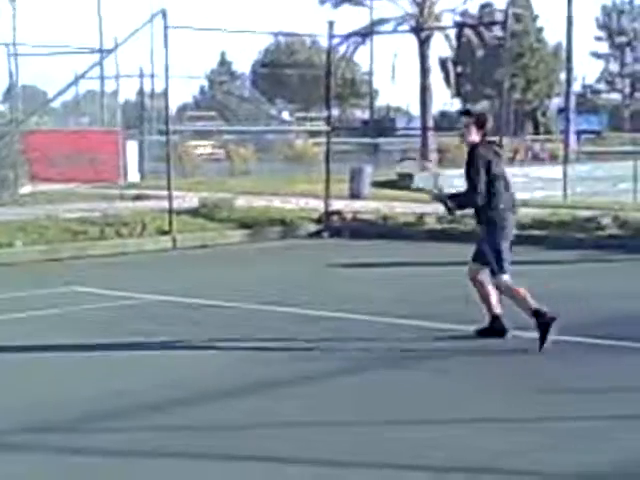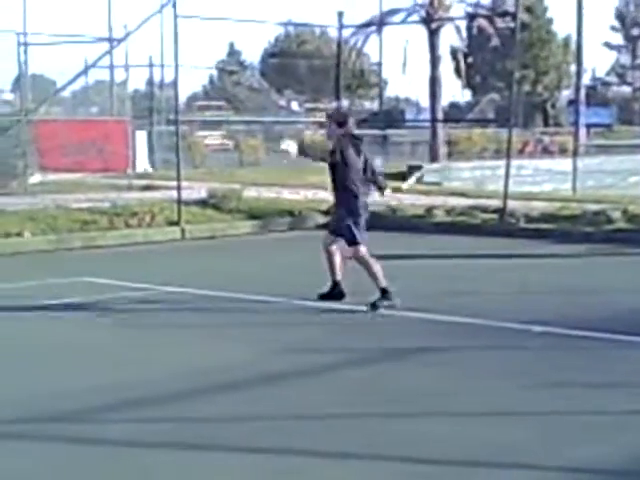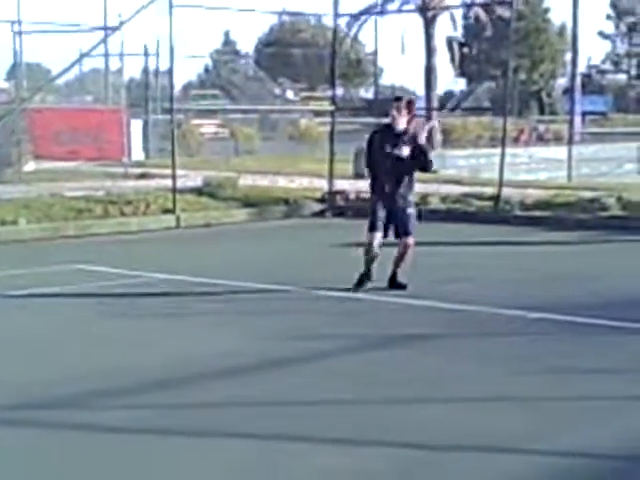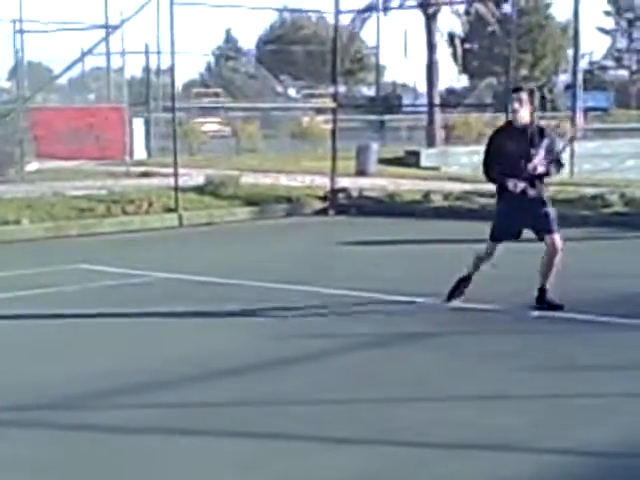
dt=1s
person 1, frame 1
left shoulder: (479, 156)
right shoulder: (484, 154)
left elbow: (476, 196)
left wrist: (447, 199)
right wrist: (454, 200)
left hip: (495, 225)
right hip: (494, 223)
left knee: (502, 282)
right knee: (474, 272)
left ankle: (543, 317)
right ankle: (496, 323)
person 1, frame 2
left shoulder: (342, 145)
right shoulder: (352, 147)
left elbow: (330, 156)
right elbow: (370, 174)
right wrist: (381, 185)
left hip: (350, 206)
right hip: (345, 205)
left knee: (359, 253)
right knee: (329, 243)
left ankle: (386, 294)
right ankle: (336, 288)
person 1, frame 3
left shoulder: (416, 139)
right shoulder: (378, 135)
left elbow: (426, 167)
right elbow: (371, 163)
left wrist: (421, 145)
right wrist: (396, 154)
left hip: (403, 196)
right hip: (380, 195)
left knee: (407, 243)
right knee: (374, 242)
left ankle: (393, 277)
right ankle: (367, 272)
person 1, frame 4
left shoulder: (542, 134)
right shoulder: (500, 135)
left elbow: (558, 164)
right elbow: (489, 169)
left wrist: (544, 168)
right wrist: (507, 181)
left hip: (536, 198)
right hip: (510, 200)
left knee: (555, 244)
right knee: (491, 249)
left ankle: (542, 294)
right ankle: (465, 280)
